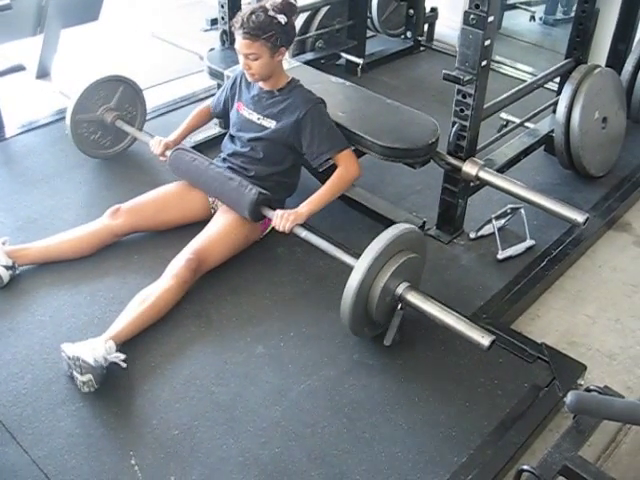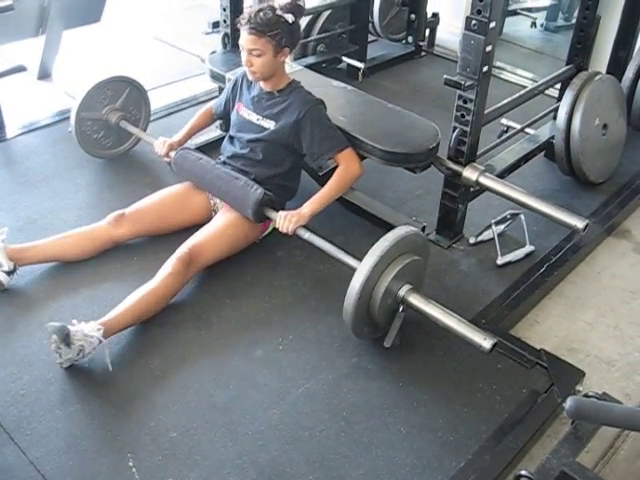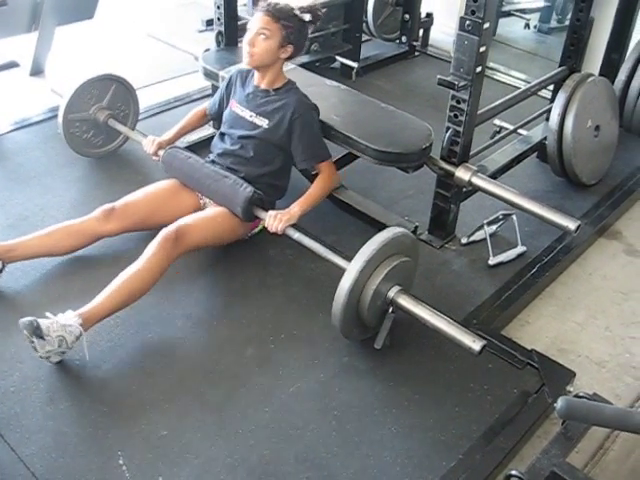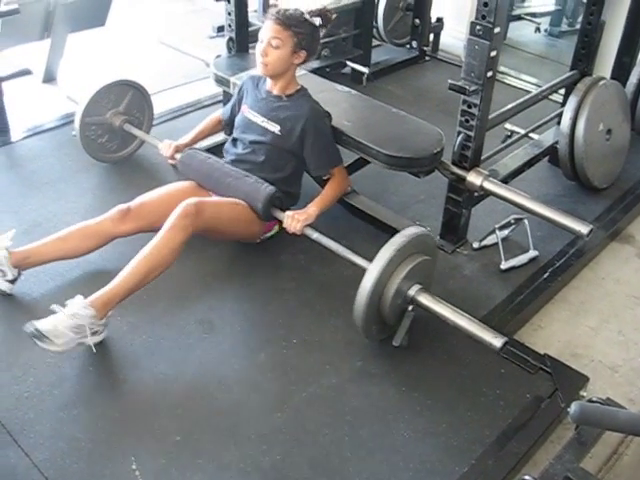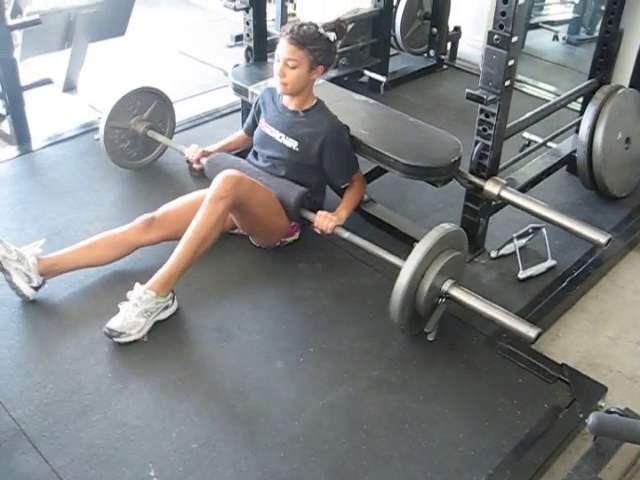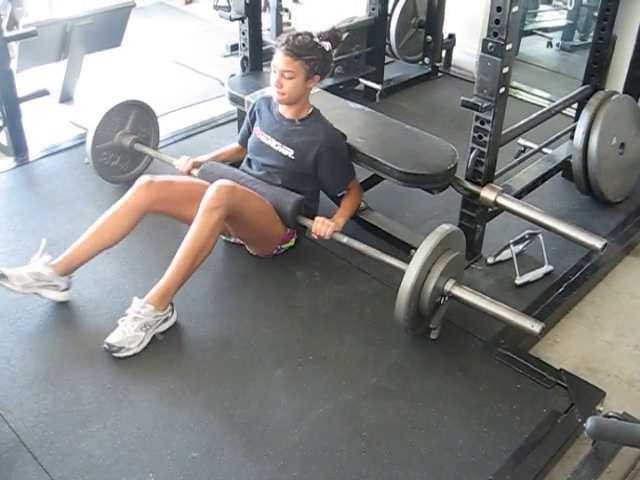
dt=0.3s
person 1, frame 1
left shoulder: (305, 107)
right shoulder: (241, 81)
left elbow: (349, 167)
right elbow: (209, 108)
left wrist: (302, 211)
right wrist: (173, 140)
left knee: (186, 265)
right knee: (118, 217)
left ankle: (103, 348)
person 1, frame 2
left shoulder: (304, 108)
right shoulder: (243, 82)
left elbow: (351, 165)
right elbow: (212, 110)
left wrist: (304, 211)
right wrist: (177, 140)
left knee: (185, 258)
right knee: (121, 222)
left ankle: (92, 334)
person 1, frame 3
left shoulder: (296, 108)
right shoulder: (238, 79)
left elbow: (328, 173)
right elbow: (207, 111)
left wrist: (292, 211)
right wrist: (167, 138)
left knee: (171, 238)
right knee: (109, 216)
left ankle: (73, 326)
person 1, frame 4
left shoulder: (308, 115)
right shoulder: (251, 85)
left elbow: (339, 177)
right elbow: (222, 118)
left wrist: (308, 212)
right wrist: (183, 143)
left hip: (259, 210)
left knee: (190, 212)
right knee: (125, 215)
left ankle: (91, 312)
person 1, frame 5
left shoulder: (327, 129)
right shoulder: (269, 97)
left elbow: (357, 183)
left wrist: (337, 215)
right wrist: (209, 150)
left hip: (281, 219)
right hip: (237, 197)
left knee: (229, 181)
right knee: (148, 225)
left ankle: (157, 295)
right ankle: (37, 267)
person 1, frame 6
left shoulder: (323, 138)
right shoulder: (262, 106)
left elbow: (353, 190)
left wrist: (335, 222)
right wrist: (200, 161)
left hip: (277, 227)
right hip: (233, 210)
left knee: (222, 192)
right knee: (149, 188)
left ankle: (156, 307)
right ankle: (55, 274)
